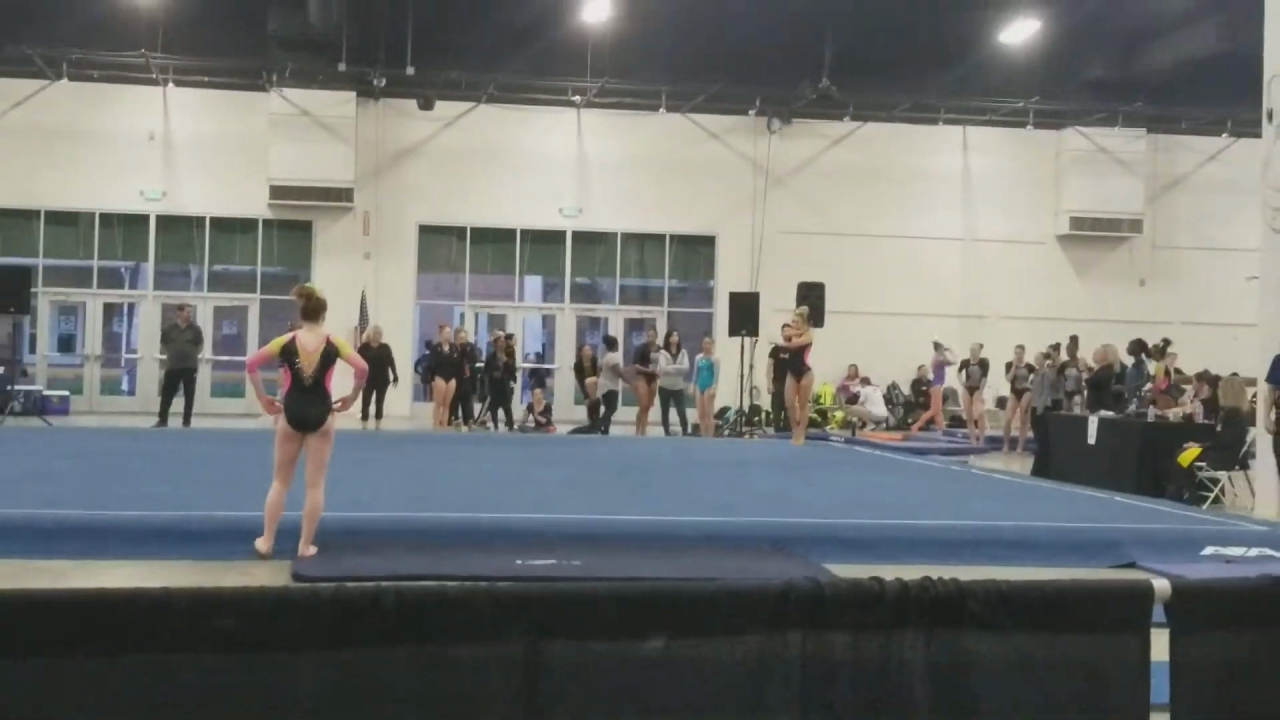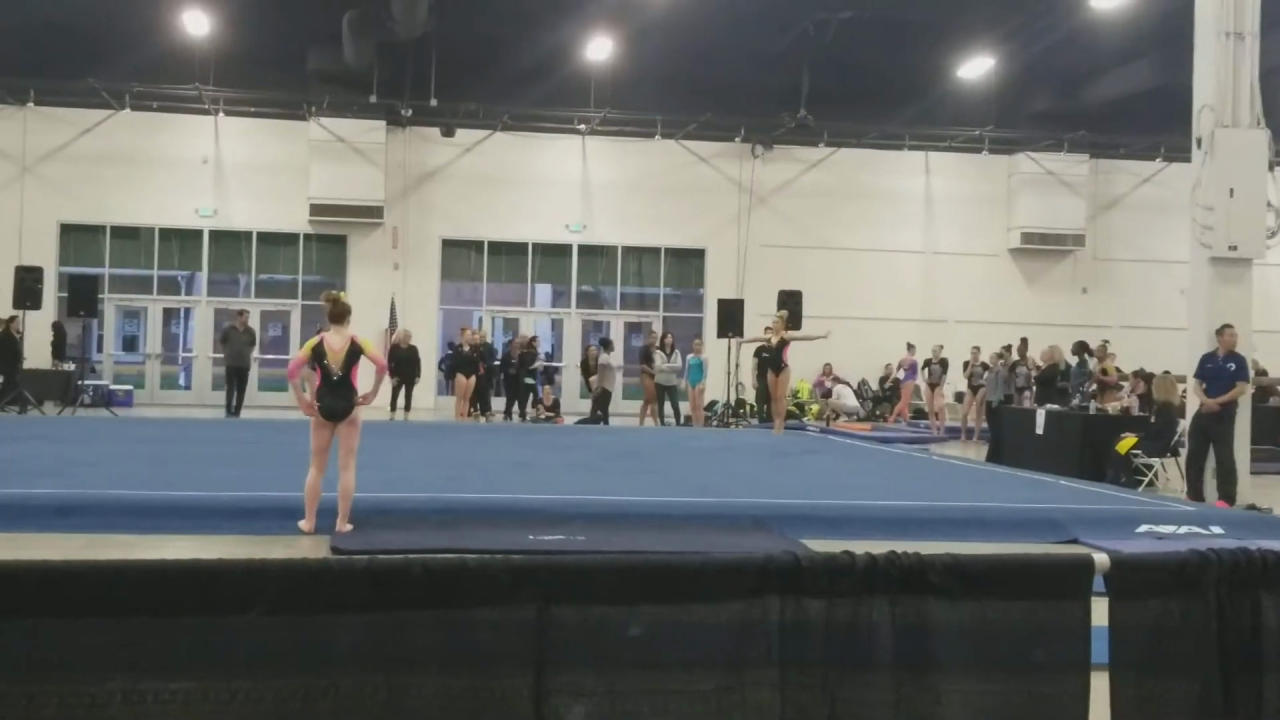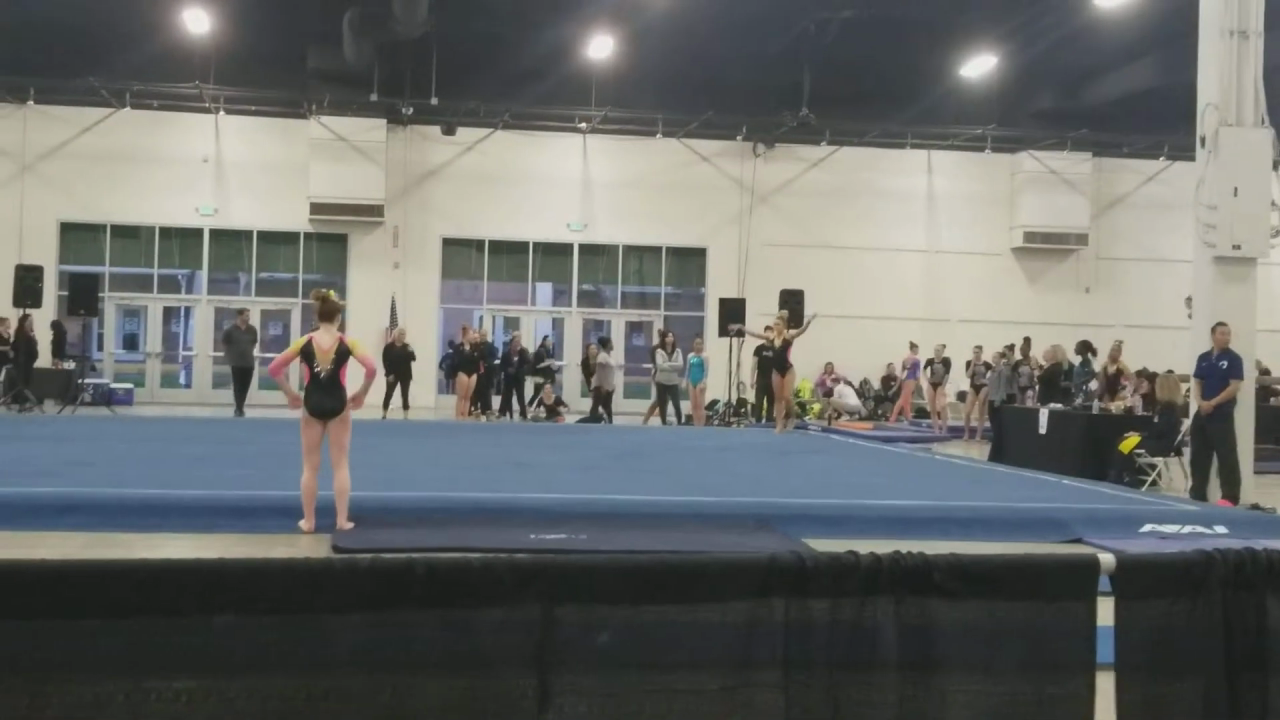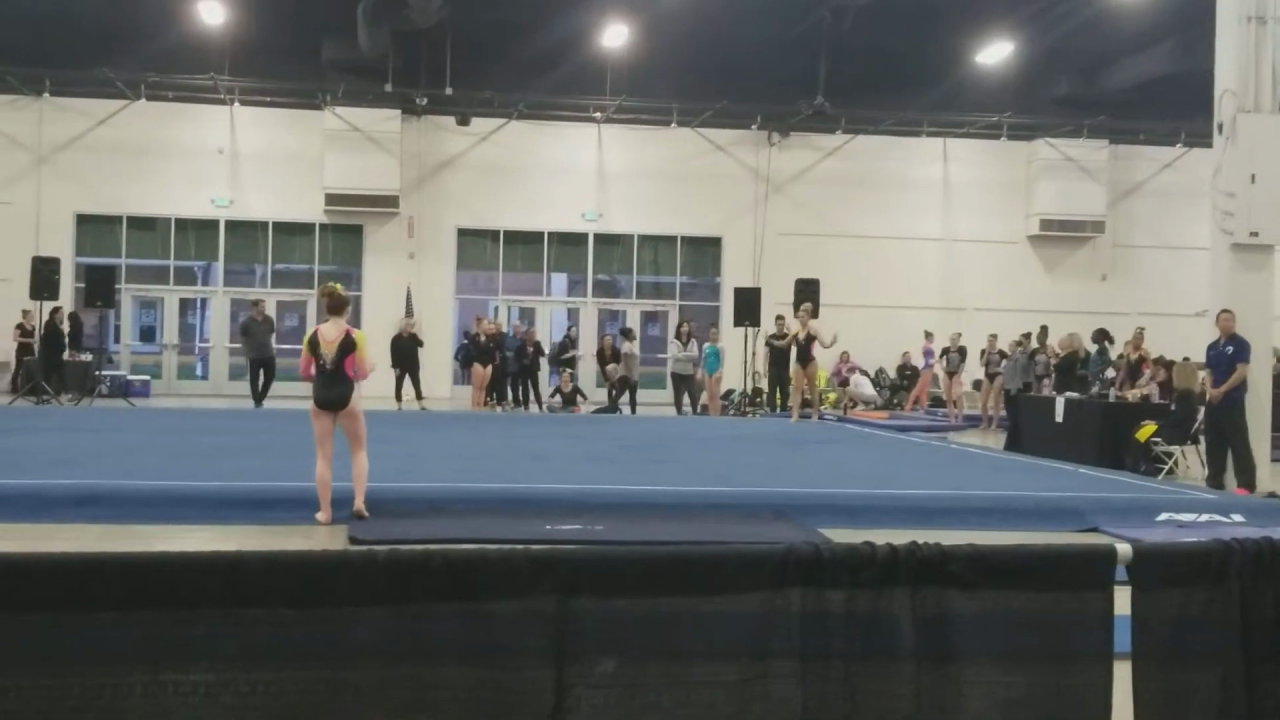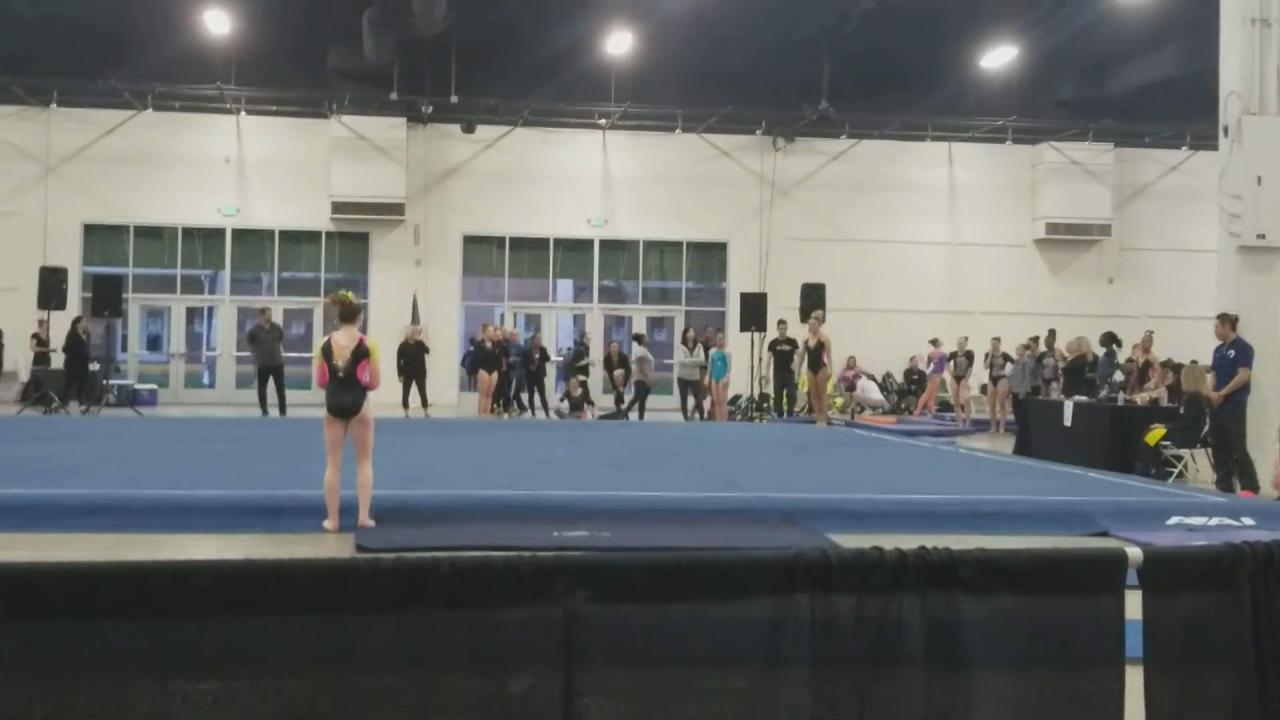
dt=0.4s
person 1, frame 1
left shoulder: (286, 341)
right shoulder: (333, 342)
left elbow: (252, 364)
right elbow: (362, 369)
left wrist: (264, 399)
right wrist: (351, 398)
left hip: (291, 414)
right hip: (321, 415)
left knee: (280, 481)
right knee: (315, 485)
left ankle: (267, 541)
right ankle: (306, 545)
person 1, frame 2
left shoulder: (315, 342)
right shoulder: (357, 342)
left elbow: (292, 369)
right elbow: (382, 365)
left wrist: (302, 400)
right wrist: (372, 394)
left hip: (323, 406)
right hip: (349, 407)
left knee: (316, 468)
right knee: (347, 468)
left ankle: (309, 521)
right ankle: (342, 522)
person 1, frame 3
left shoulder: (304, 342)
right shoulder: (347, 342)
left elbow: (274, 369)
right elbow: (371, 368)
left wrist: (290, 394)
right wrist: (361, 394)
left hip: (312, 405)
right hip: (338, 405)
left knee: (310, 466)
right knee: (340, 465)
left ankle: (309, 520)
right ankle: (342, 519)
person 1, frame 4
left shoulder: (312, 335)
right shoulder: (355, 336)
left elbow: (304, 373)
right elbow: (360, 374)
right wrist: (370, 368)
left hip: (320, 397)
right hip: (346, 397)
left knee: (323, 456)
right knee: (358, 450)
left ankle: (325, 511)
right ankle: (359, 502)
person 1, frame 5
left shoulder: (326, 343)
right shoulder: (367, 344)
left elbow: (321, 381)
right elbow: (374, 382)
left hip: (333, 404)
right hip: (358, 404)
left knee: (333, 464)
right knee: (364, 462)
left ankle: (332, 519)
right ankle: (364, 516)
